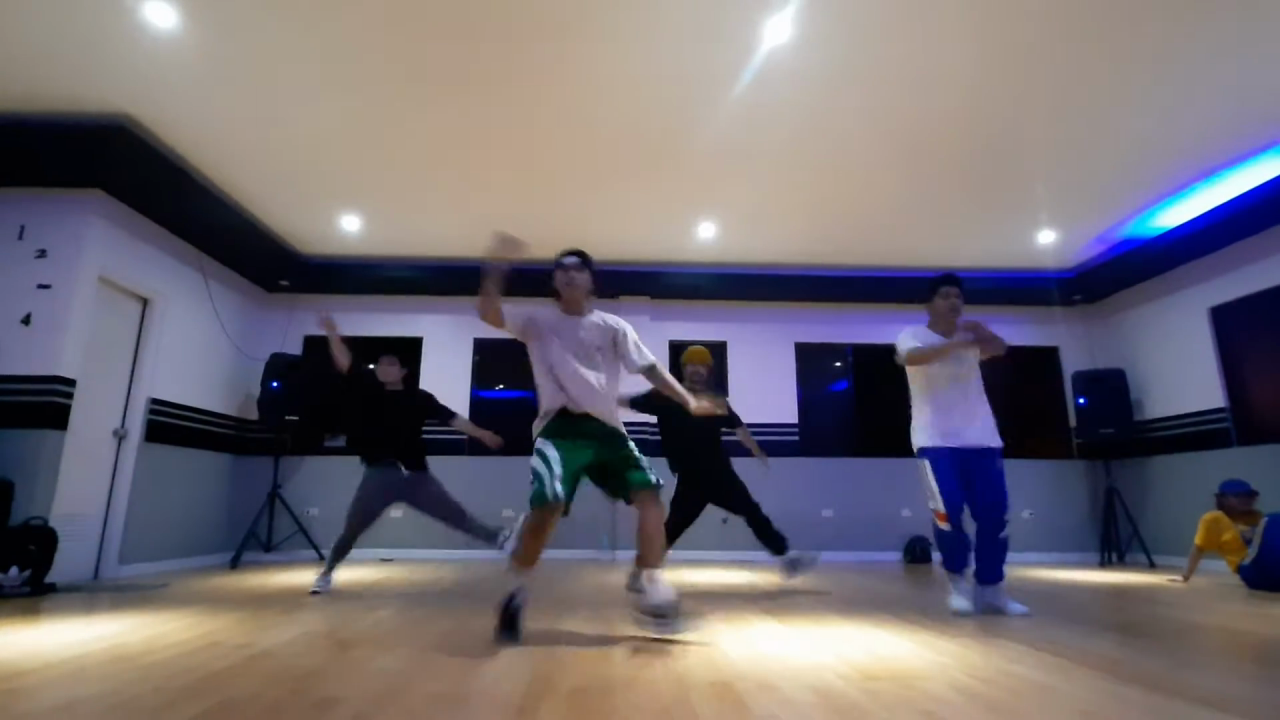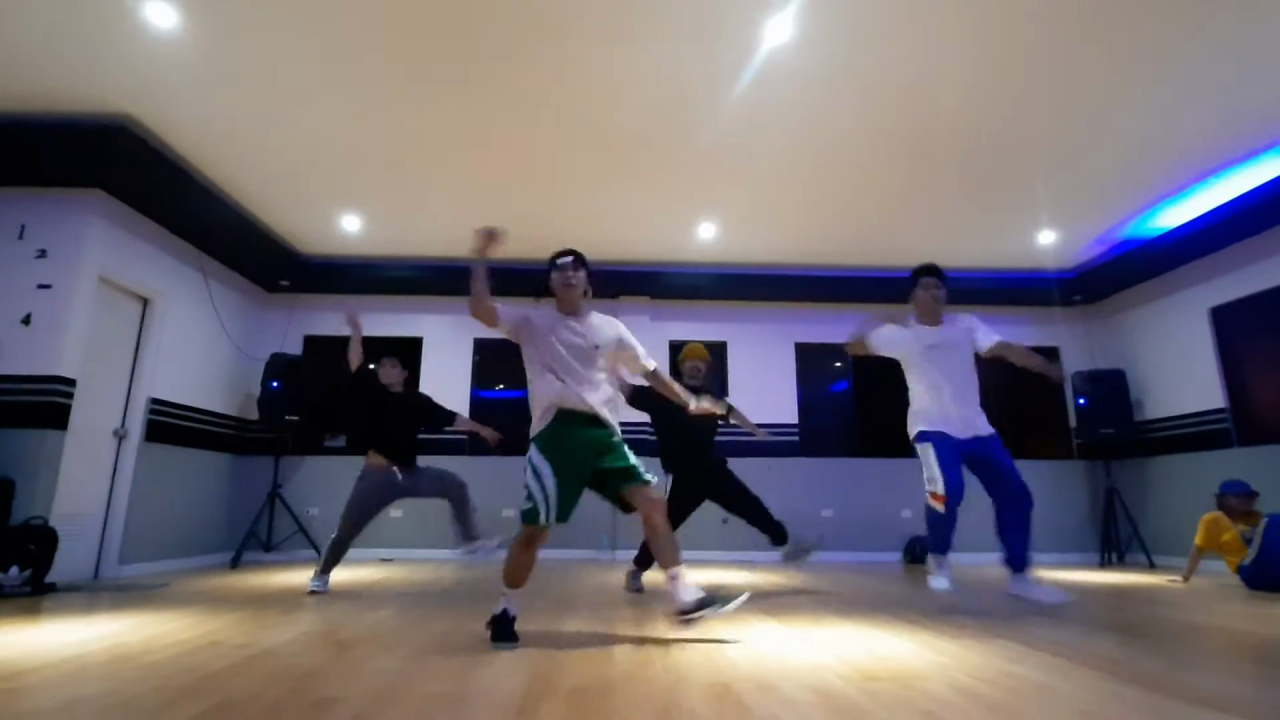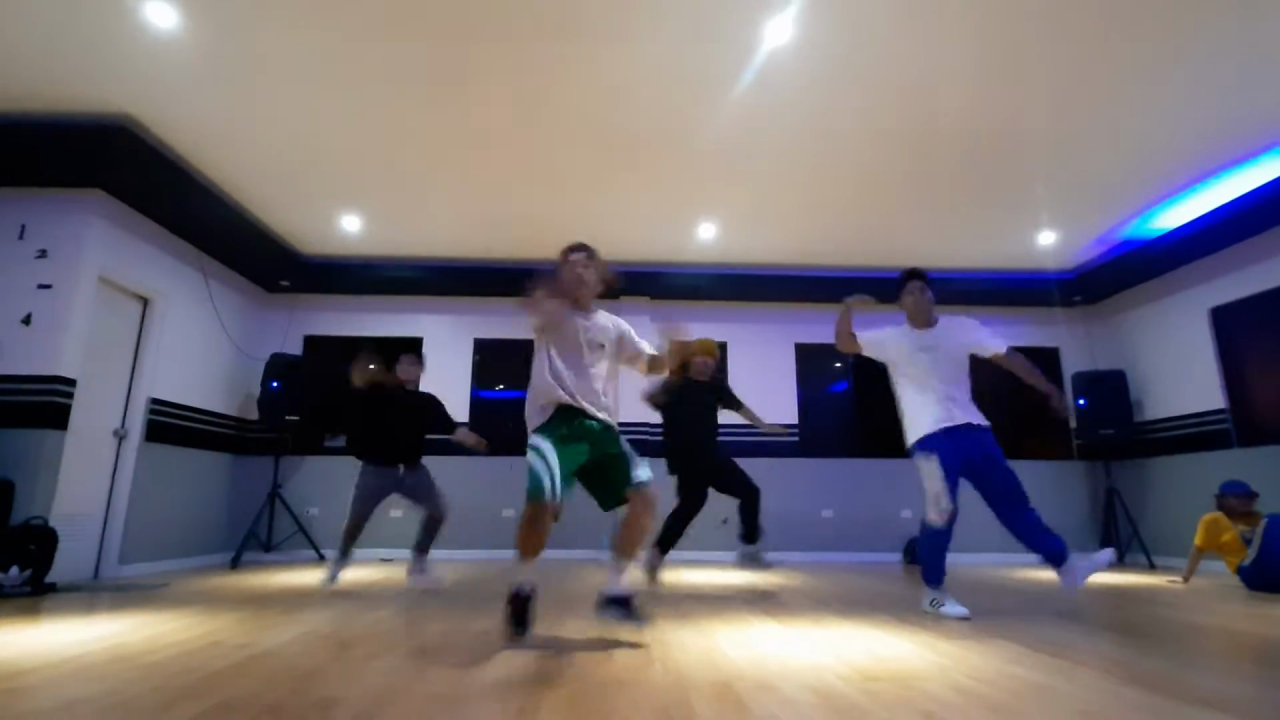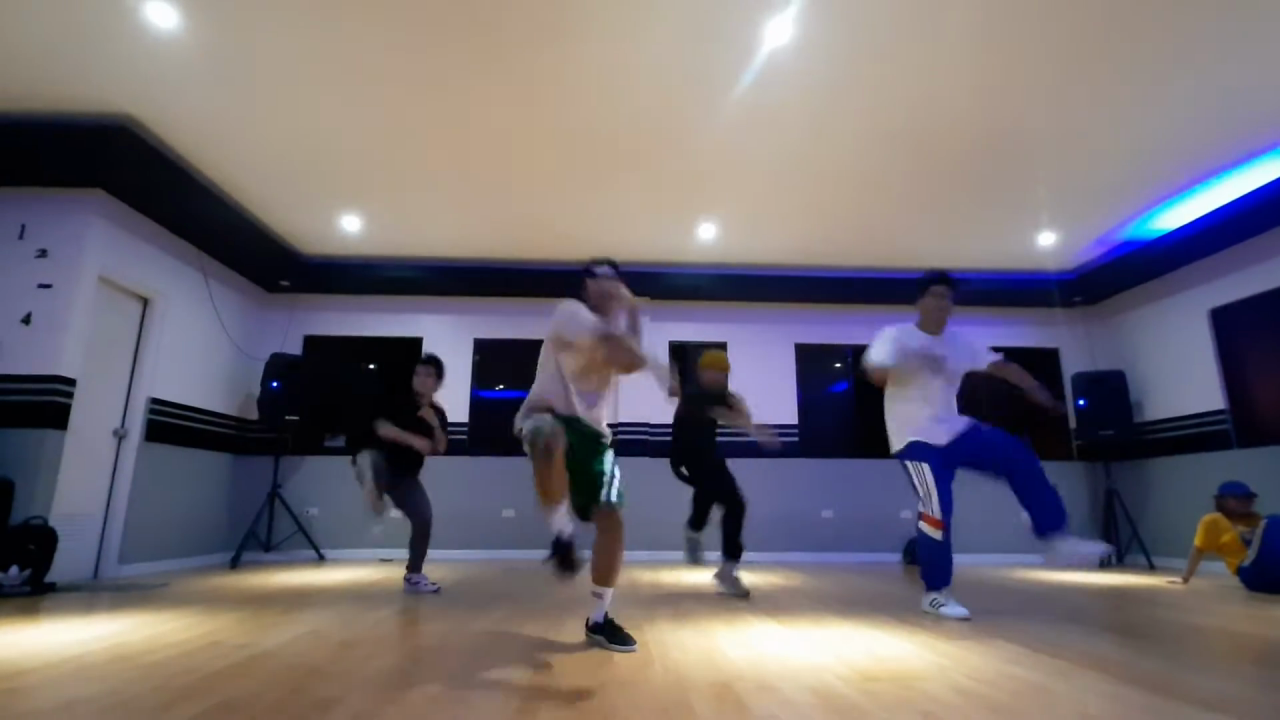
dt=0.1s
person 1, frame 1
left shoulder: (613, 327)
right shoulder: (538, 321)
left elbow: (650, 369)
right elbow: (489, 313)
left wrist: (687, 399)
right wrist: (500, 265)
left hip: (606, 430)
right hip: (560, 427)
left knee: (652, 503)
right knee: (546, 513)
left ankle: (654, 598)
right ankle: (514, 599)
person 1, frame 2
left shoulder: (611, 329)
right shoulder: (532, 322)
left elbow: (649, 371)
right elbow: (481, 309)
left wrist: (691, 401)
right wrist: (481, 257)
left hip: (602, 432)
right hip: (557, 431)
left knee: (651, 503)
right knee: (535, 529)
left ankle: (686, 597)
right ankle: (504, 612)
person 1, frame 3
left shoulder: (613, 326)
right shoulder: (550, 314)
left elbow: (651, 363)
right elbow: (537, 304)
left wrist: (667, 355)
left hip: (600, 426)
right hip: (554, 420)
left knee: (642, 499)
right knee: (541, 506)
left ankle: (615, 591)
right ankle: (523, 589)
person 1, frame 4
left shoulder: (619, 331)
right shoulder: (570, 313)
left elbow: (631, 362)
right elbow: (612, 347)
left wrist: (628, 309)
left hip: (592, 432)
right hip: (546, 415)
left knee: (611, 519)
right knee: (549, 438)
left ankle: (599, 619)
right ankle: (561, 533)
person 2, frame 1
left shoulder: (970, 334)
right shoulder: (914, 336)
left elbow: (996, 349)
right elbow: (913, 357)
left wrist: (980, 334)
right wrist: (961, 343)
left hip: (981, 441)
right hip: (936, 442)
left knee: (994, 516)
right knee: (947, 513)
left ankle: (990, 589)
right ankle: (956, 578)
person 2, frame 2
left shoulder: (967, 325)
right shoulder: (899, 333)
left elbow: (1005, 349)
right elbow: (856, 347)
left wrist: (1046, 367)
right wrist: (873, 323)
left hip: (975, 429)
right hip: (934, 429)
left knee: (1016, 497)
right knee: (947, 491)
left ankle: (1020, 576)
right ankle: (938, 559)
person 2, frame 3
left shoulder: (962, 327)
right shoulder: (890, 337)
left elbow: (1007, 356)
right elbow: (846, 344)
left wrist: (1049, 389)
right wrist: (848, 310)
left hip: (969, 427)
right hip: (931, 432)
left knee: (1009, 498)
right knee: (943, 509)
left ankle: (1065, 564)
right ankle: (935, 592)
person 2, frame 4
left shoulder: (959, 341)
right shoulder: (895, 337)
left elbow: (1000, 365)
right elbow: (877, 373)
left wrist: (1034, 388)
right wrist: (913, 367)
left hip: (954, 430)
right hip: (917, 440)
left knee: (1019, 456)
right knee: (937, 514)
left ankle: (1058, 539)
right ankle: (935, 594)
person 3, frame 1
left shoulder: (418, 398)
right shoulder: (369, 389)
left elbow: (449, 417)
right elbow: (345, 363)
left wrist: (481, 433)
right wrist: (332, 333)
left hip: (415, 474)
right hip: (381, 474)
left knee: (453, 513)
right knee: (354, 527)
left ankle: (495, 537)
right ankle: (327, 574)
person 3, frame 2
left shoulder: (417, 400)
right shoulder: (371, 393)
left elbow: (449, 418)
right elbow: (356, 362)
left wrist: (479, 428)
right wrist: (357, 332)
left hip: (409, 474)
right hip: (377, 474)
left knee: (457, 487)
right knee: (347, 529)
left ankle: (470, 540)
right ankle: (322, 574)
person 3, frame 3
left shoulder: (429, 401)
right shoulder: (383, 391)
left elbow: (452, 429)
right elbow: (358, 382)
left wrist: (471, 439)
right wrist: (366, 370)
left hip: (411, 469)
right hip: (379, 467)
left knee: (438, 510)
right knee: (358, 516)
left ankle: (419, 560)
right ankle: (341, 558)
person 3, frame 4
left shoulder: (436, 414)
right shoulder: (397, 399)
left elbow: (440, 448)
right elbow: (381, 428)
left wrist: (435, 425)
right wrist: (412, 440)
left hip: (405, 474)
right hip: (379, 462)
left knee: (424, 523)
right knee: (371, 463)
left ankle: (414, 576)
right ankle: (377, 507)
person 4, frame 1
left shoulder: (714, 399)
right shoulder: (665, 397)
left elbow: (736, 425)
right elbow: (630, 402)
left wrist: (756, 450)
left hip: (719, 471)
right hip: (691, 476)
left knee: (751, 511)
right knee: (676, 523)
left ankle: (785, 557)
right ankle: (639, 571)
person 4, frame 2
left shoulder: (709, 394)
right shoulder: (663, 393)
left elbow: (729, 410)
right elbow: (629, 394)
left wrist: (754, 429)
left hip: (713, 468)
right hip: (685, 474)
left knee: (751, 505)
right knee: (670, 522)
left ankle: (786, 546)
right ankle: (637, 571)
person 4, frame 3
left shoulder: (715, 385)
right shoulder: (677, 386)
left elbow: (736, 405)
right elbow: (653, 399)
left wrist: (762, 424)
left hip: (710, 455)
right hip: (688, 458)
left knee: (749, 491)
right knee: (688, 508)
left ankle: (750, 548)
right ankle: (656, 555)
person 4, frame 4
left shoulder: (719, 395)
right shoulder: (694, 396)
left elbow: (740, 416)
left wrist: (761, 434)
left hip: (708, 458)
right hip: (691, 459)
right knee: (734, 504)
